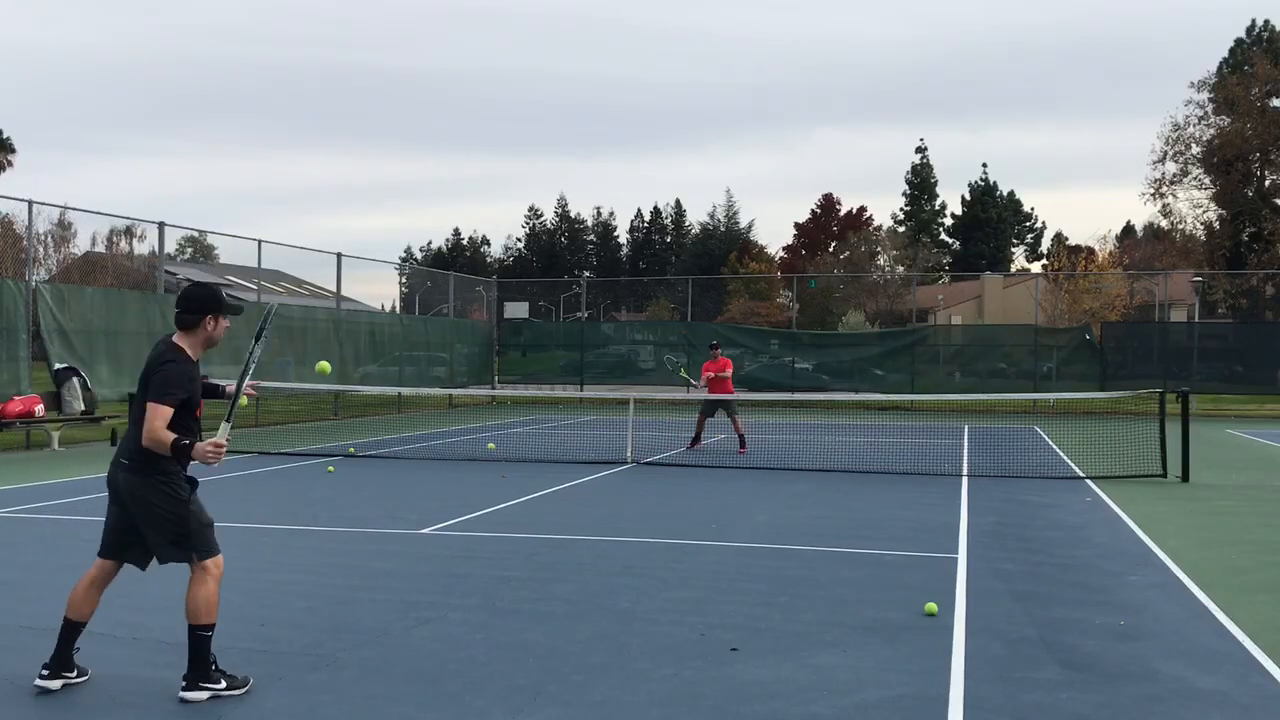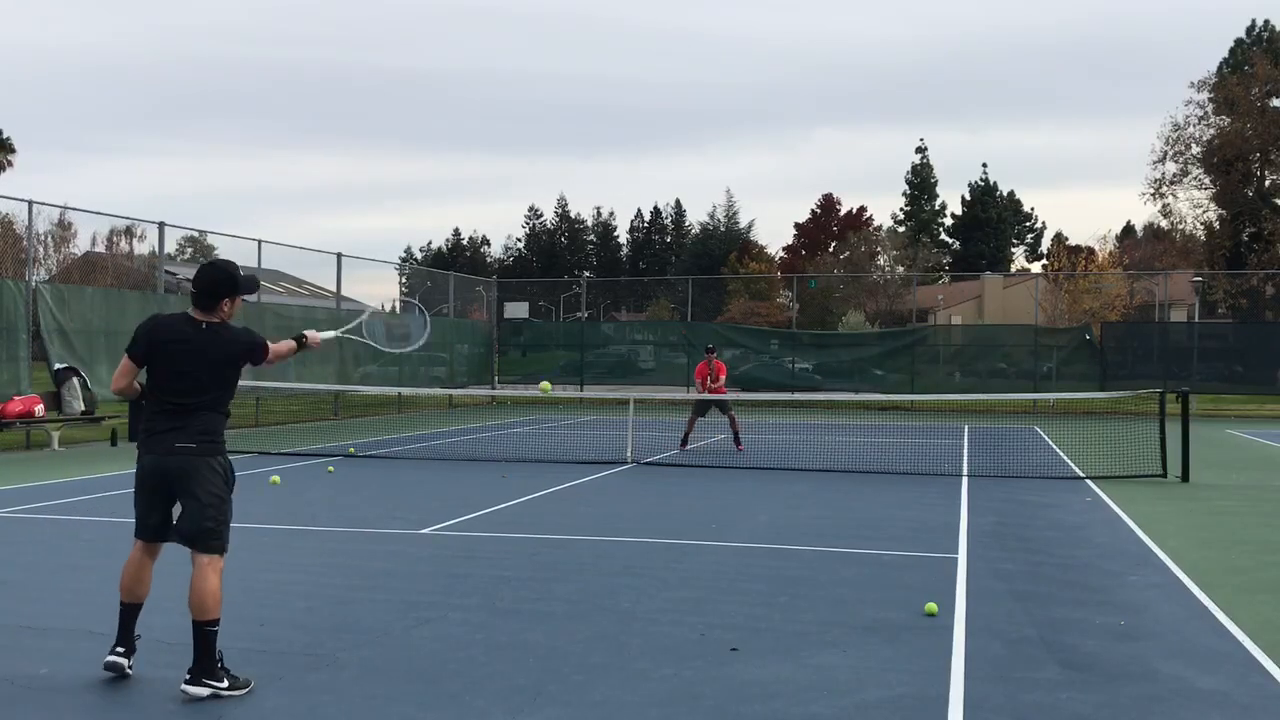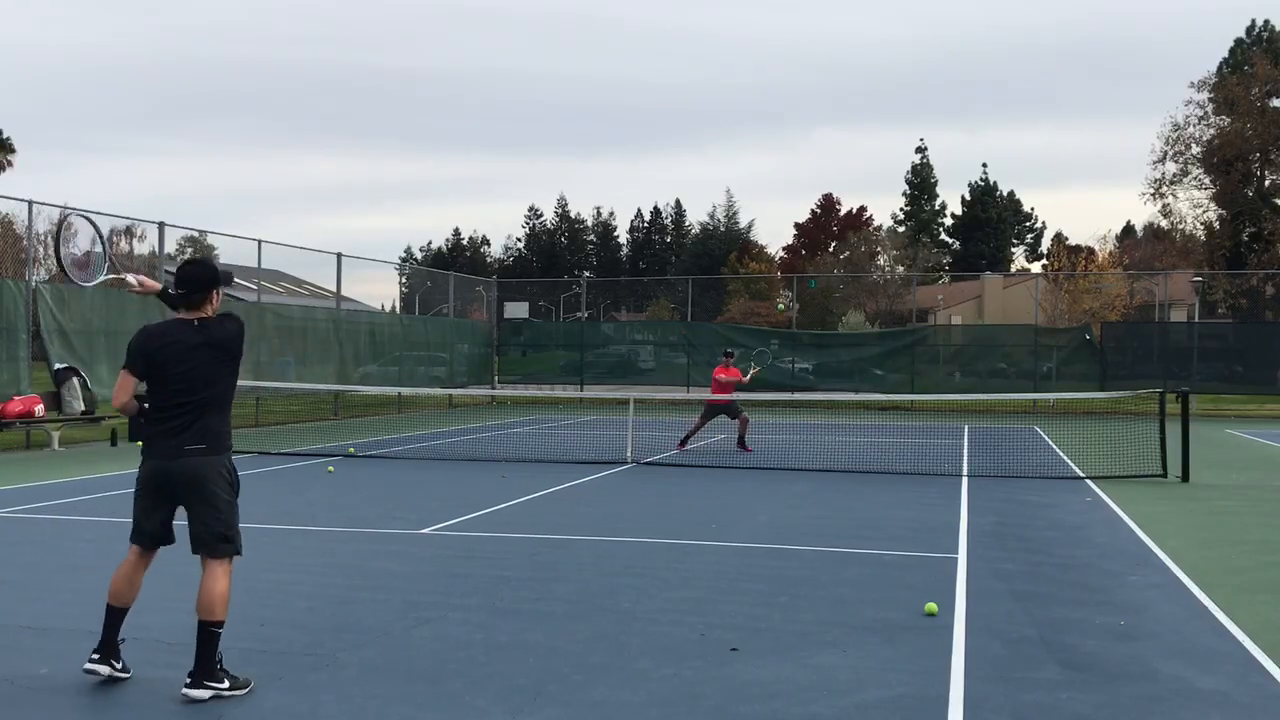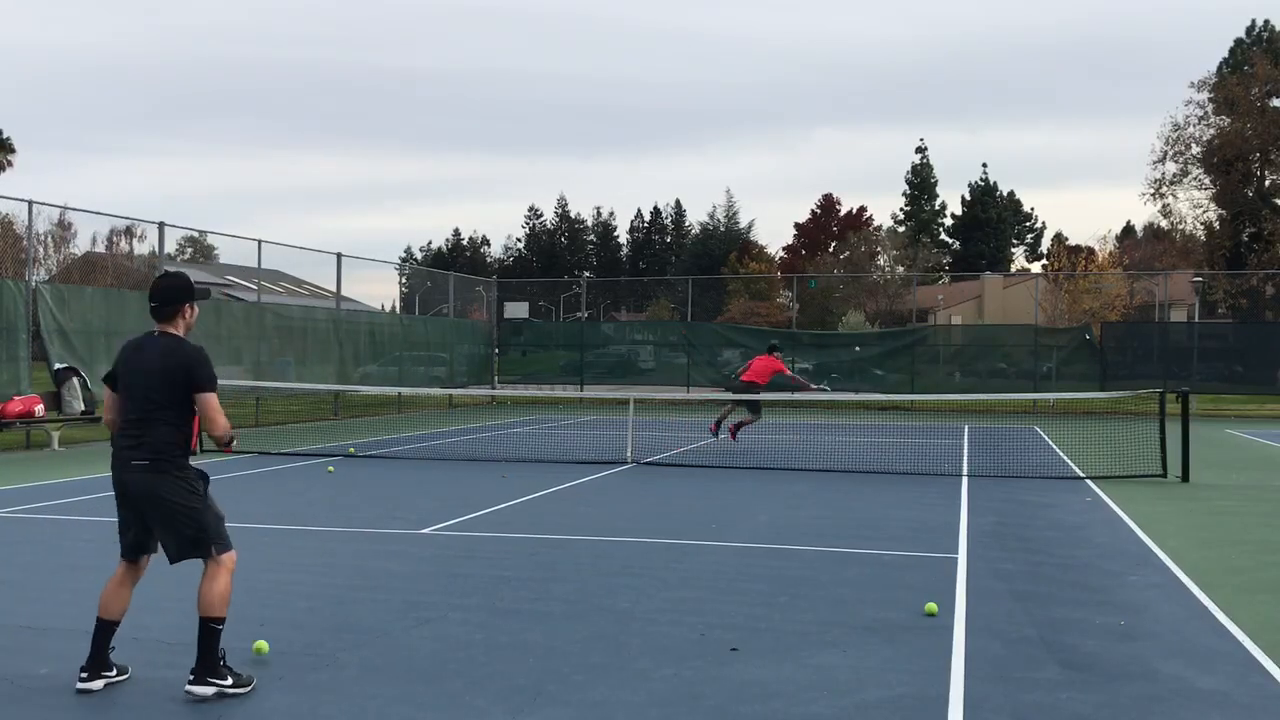
dt=0.3s
person 1, frame 1
left shoulder: (172, 349)
right shoulder: (175, 370)
right elbow: (153, 436)
left wrist: (223, 390)
right wrist: (196, 448)
left hip: (126, 474)
right hip: (153, 479)
left knee: (103, 567)
right knee: (208, 565)
left ankle: (58, 664)
right ankle: (201, 675)
person 1, frame 2
left shoulder: (155, 328)
right shoulder: (235, 342)
left elbow: (120, 385)
right elbow: (271, 352)
right wrist: (303, 340)
left hip: (153, 454)
right hip: (200, 460)
left knee: (145, 547)
right knee: (208, 560)
left ankle: (122, 645)
right ankle: (204, 670)
person 1, frame 3
left shoulder: (148, 337)
right shoulder: (231, 330)
left elbow: (120, 401)
right elbow: (210, 320)
right wrist: (158, 289)
left hip: (158, 460)
right hip: (207, 462)
left knee: (140, 552)
right knee: (218, 564)
left ankle: (105, 652)
right ankle: (205, 673)
person 1, frame 4
left shoulder: (130, 351)
right shoulder: (191, 356)
left elbow: (109, 416)
right elbow: (217, 427)
right wrist: (228, 442)
left hip: (127, 472)
right hip: (167, 474)
left knee: (130, 566)
right knee: (221, 559)
left ankle: (95, 665)
right ankle: (208, 669)
